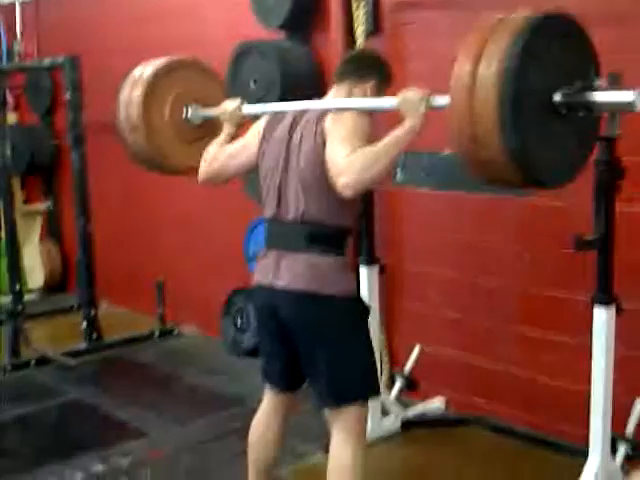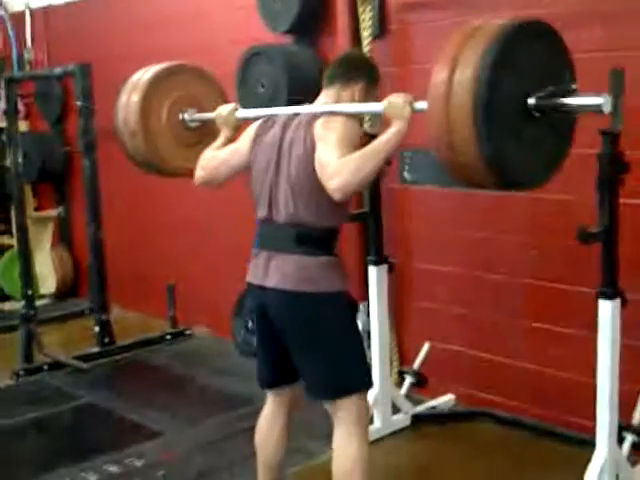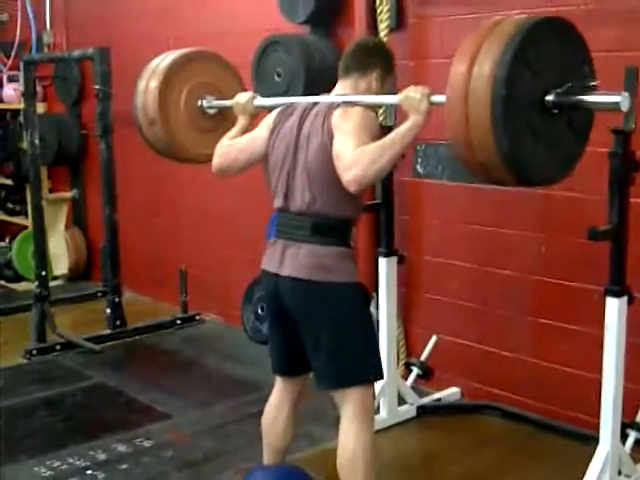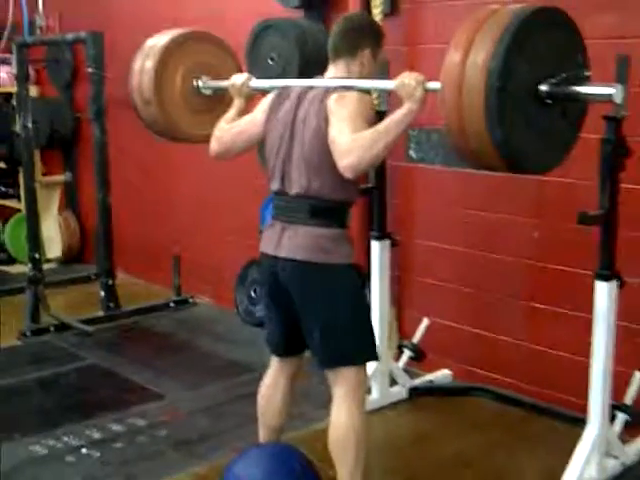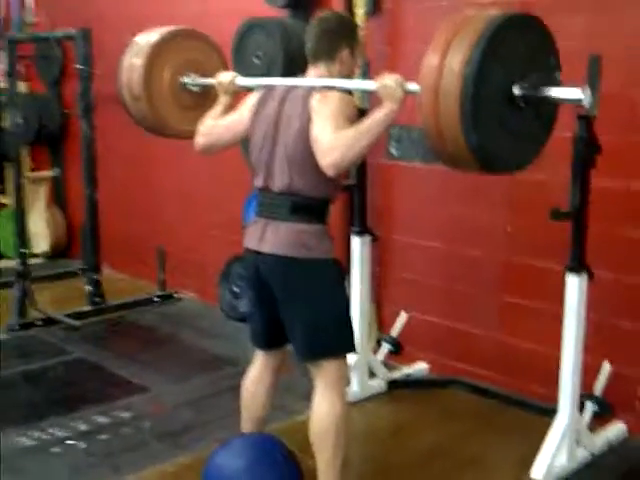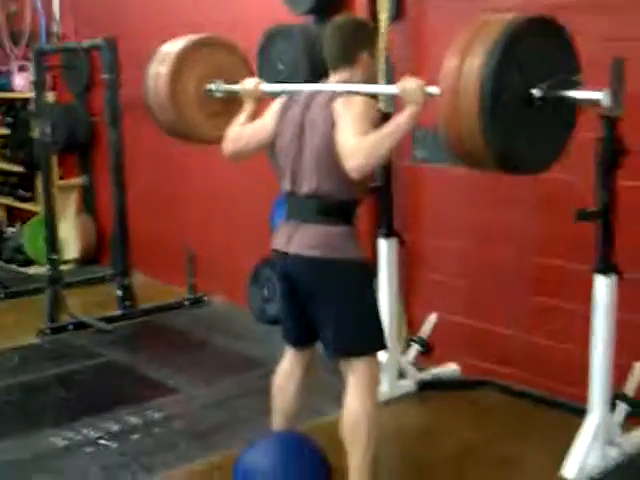
dt=0.4s
person 1, frame 1
left shoulder: (272, 122)
right shoulder: (348, 119)
left elbow: (208, 170)
right elbow: (349, 179)
left wrist: (228, 126)
right wrist: (409, 124)
left hip: (269, 278)
right hip: (320, 284)
left knee: (276, 396)
right knee: (347, 418)
person 1, frame 2
left shoulder: (264, 125)
right shoulder: (337, 124)
left elbow: (204, 173)
right elbow: (339, 182)
left wrist: (226, 129)
right wrist: (397, 128)
left hip: (264, 277)
right hip: (310, 281)
left knee: (279, 397)
right knee: (350, 414)
person 1, frame 3
left shoulder: (282, 114)
right shoulder: (353, 114)
left elbow: (221, 162)
right elbow: (355, 173)
left wrist: (243, 117)
right wrist: (413, 121)
left hip: (277, 266)
right hip: (324, 271)
left knee: (287, 384)
right knee: (356, 404)
person 1, frame 4
left shoulder: (279, 97)
right shoulder: (349, 99)
left elbow: (219, 145)
right elbow: (351, 160)
left wrist: (239, 99)
right wrist: (408, 108)
left hip: (275, 246)
right hip: (321, 253)
left knee: (282, 363)
right knee: (349, 384)
person 1, frame 5
left shoulder: (264, 96)
right shoulder: (331, 99)
left elbow: (203, 140)
right elbow: (332, 159)
left wrist: (224, 96)
right wrist: (388, 107)
left hip: (260, 241)
right hip: (303, 247)
left knee: (266, 354)
right knee: (330, 375)
person 1, frame 6
left shoulder: (288, 101)
right shoulder: (355, 102)
left elbow: (231, 146)
right elbow: (357, 161)
left wrist: (249, 102)
right wrist: (410, 110)
left hip: (289, 243)
right hip: (331, 248)
left knee: (296, 352)
right knee: (362, 372)
